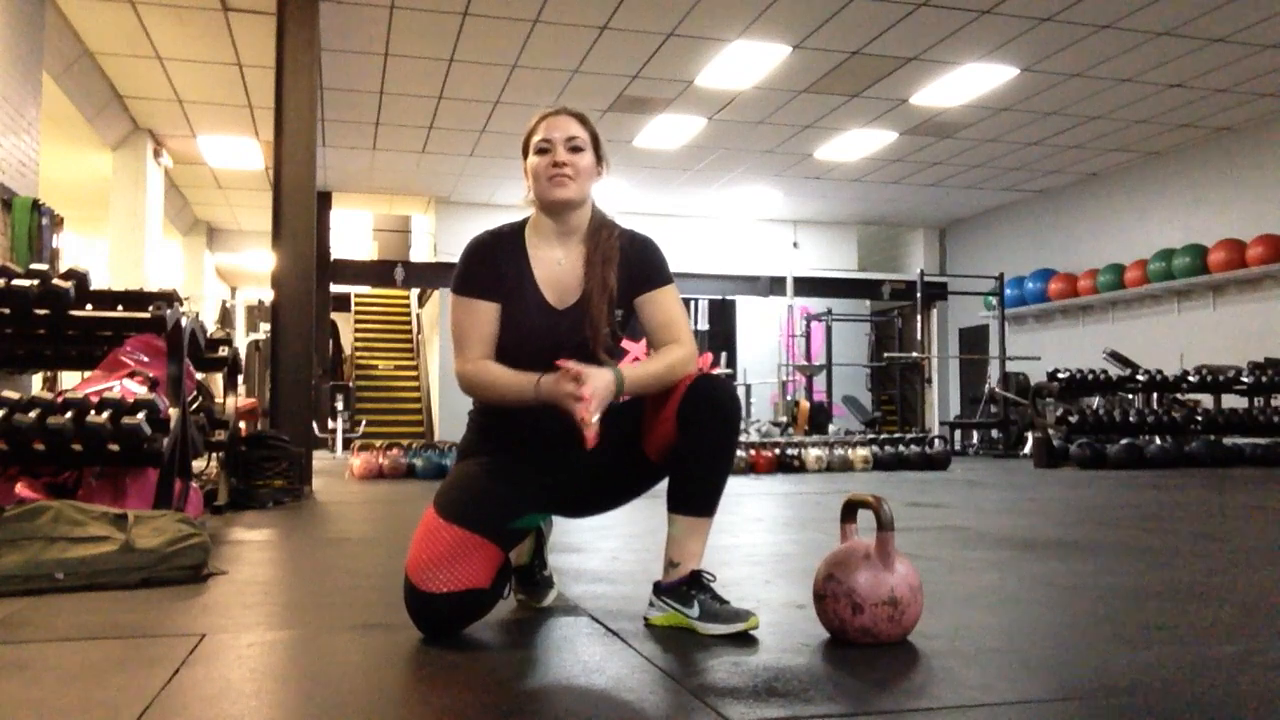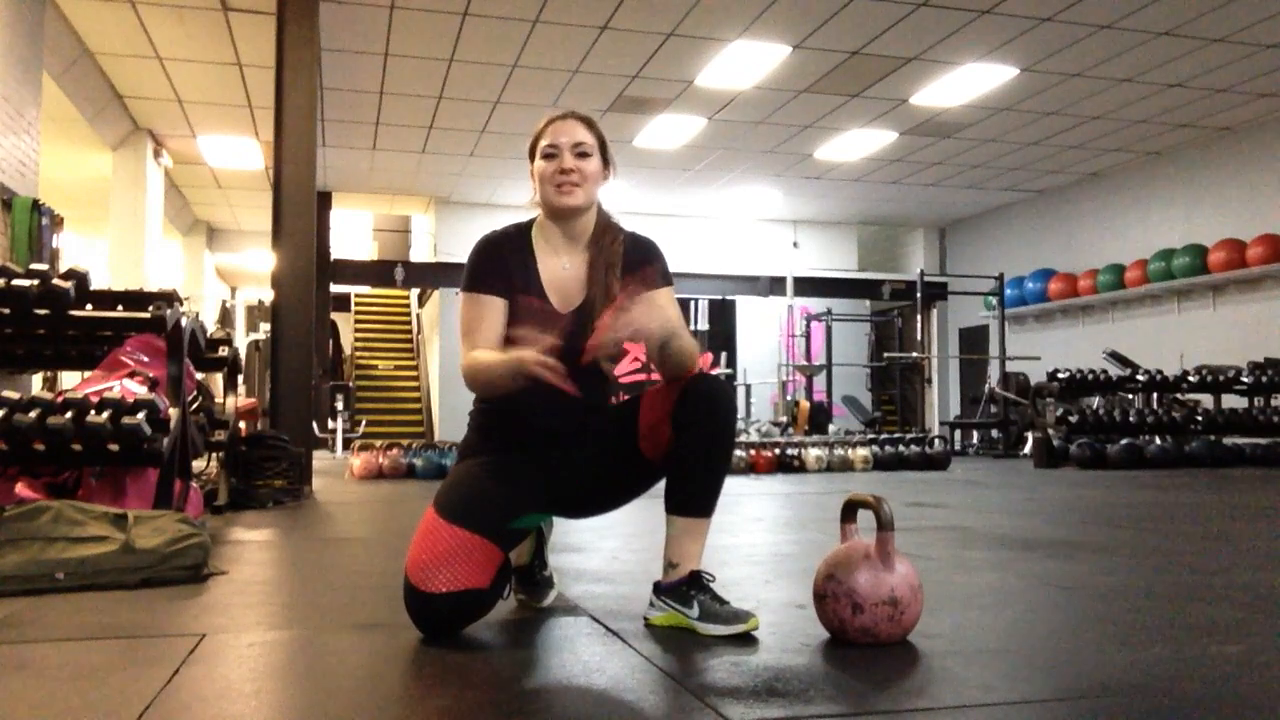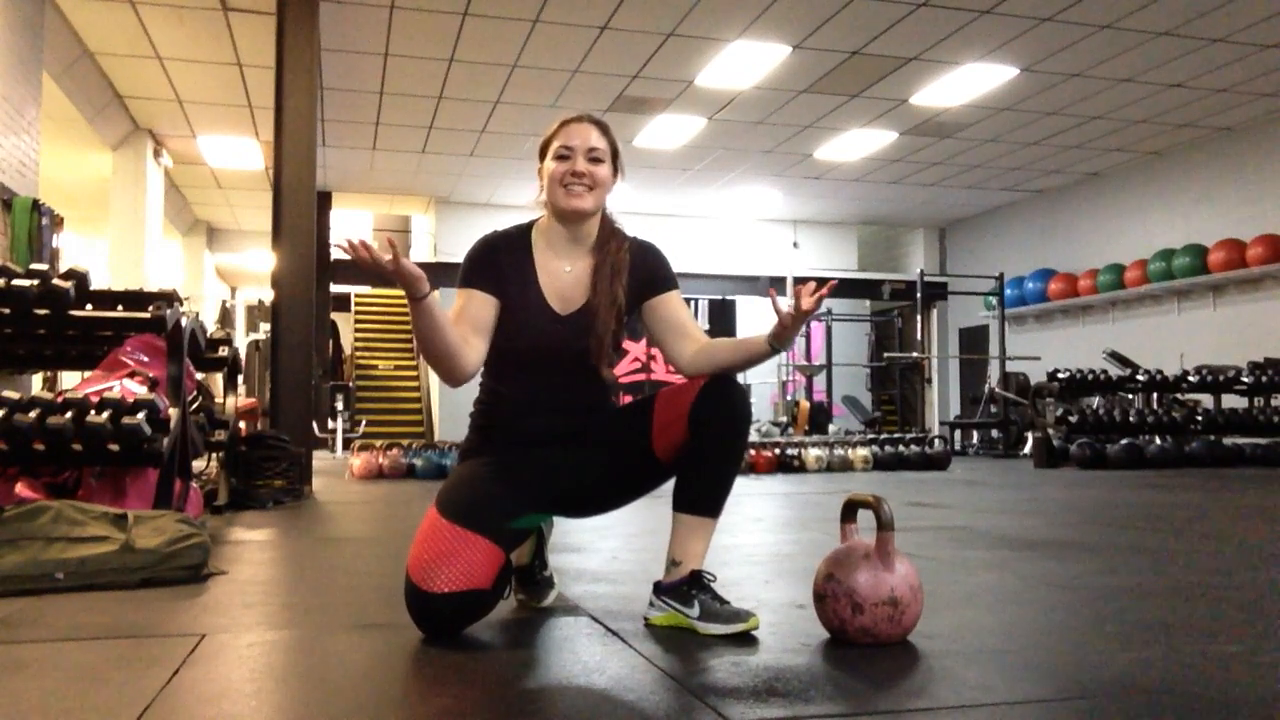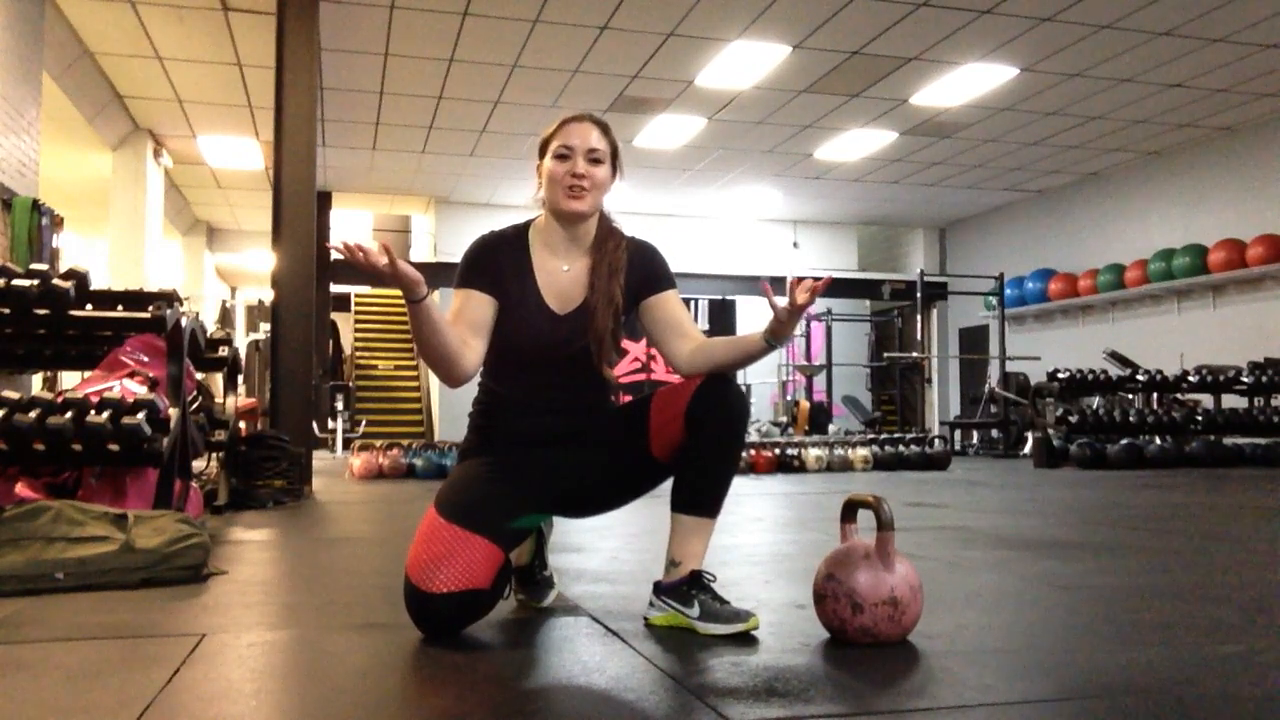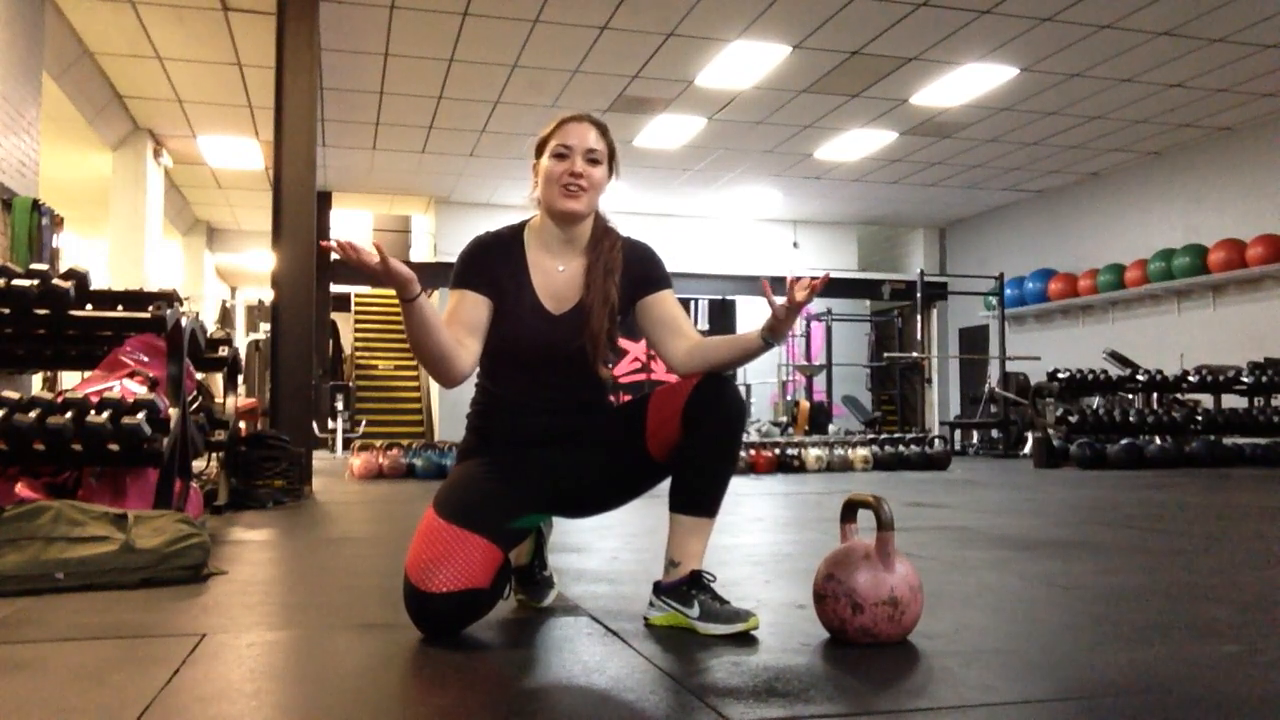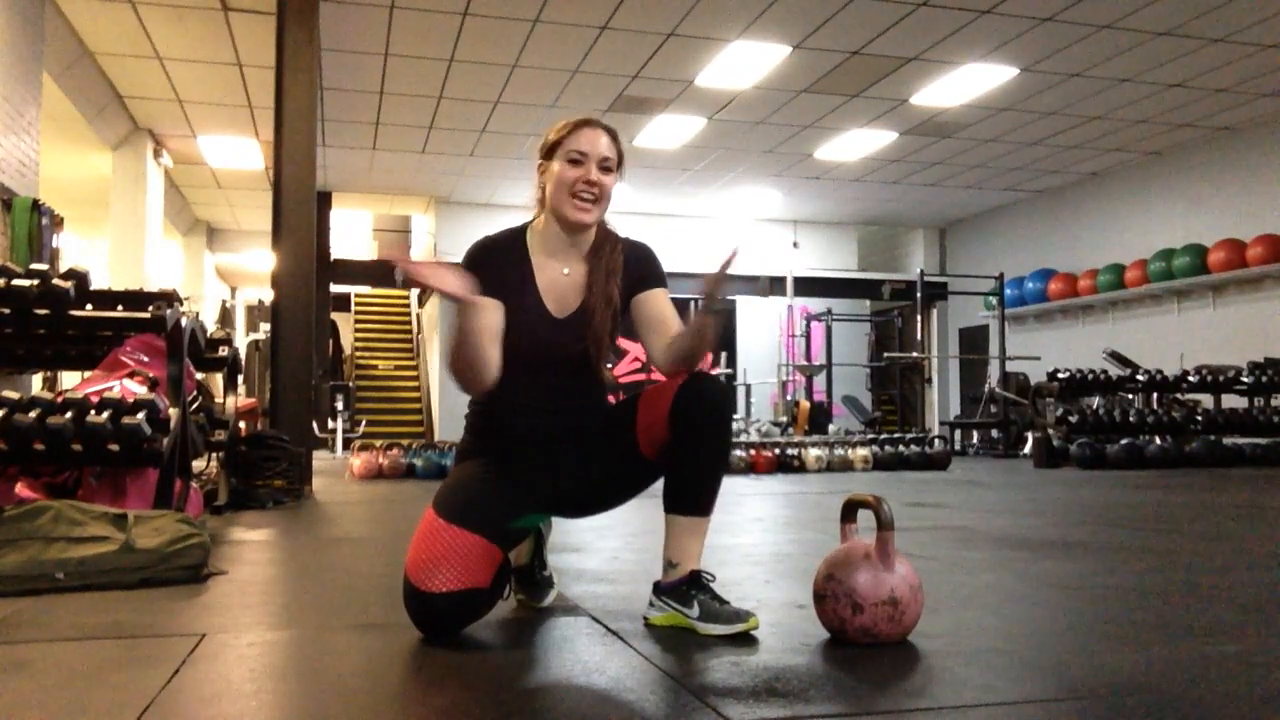
dt=0.5s
person 1, frame 1
left shoulder: (634, 252)
right shoulder: (489, 254)
left elbow: (681, 352)
right elbow: (471, 369)
left wrist: (612, 383)
right wrist: (551, 389)
left hip: (595, 444)
right hip: (506, 452)
left knee: (713, 400)
right knee: (437, 608)
left ankle: (678, 590)
right ankle: (524, 543)
person 1, frame 2
left shoulder: (636, 254)
right shoulder: (497, 253)
left elbow: (681, 361)
right elbow: (478, 369)
left wrist: (659, 330)
right wrist: (523, 360)
left hip: (595, 447)
right hip: (507, 453)
left knee: (708, 397)
right knee: (436, 608)
left ankle: (678, 591)
right ankle: (523, 543)
person 1, frame 3
left shoulder: (640, 261)
right shoulder: (497, 255)
left elbow: (692, 354)
right elbow: (459, 366)
left wrist: (777, 339)
right wrist: (417, 290)
left hip: (595, 449)
right hip: (506, 455)
left knee: (722, 402)
right knee: (438, 607)
left ankle: (679, 589)
right ankle: (524, 543)
person 1, frame 4
left shoulder: (637, 260)
right shoulder: (494, 254)
left elbow: (689, 354)
right elbow: (458, 367)
left wrist: (772, 335)
right wrist: (415, 292)
left hip: (594, 450)
right hip: (504, 456)
left knee: (720, 401)
right knee: (437, 607)
left ankle: (679, 589)
right ankle: (523, 544)
person 1, frame 5
left shoulder: (633, 261)
right shoulder: (489, 255)
left elbow: (686, 354)
right elbow: (453, 367)
left wrist: (770, 333)
right wrist: (409, 292)
left hip: (592, 448)
right hip: (503, 456)
left knee: (717, 400)
right knee: (437, 608)
left ankle: (679, 589)
right ankle: (523, 544)
person 1, frame 6
left shoulder: (632, 260)
right shoulder: (494, 256)
left elbow: (673, 358)
right elbow: (478, 377)
left wrist: (707, 312)
right wrist: (464, 307)
left hip: (592, 449)
right hip: (505, 456)
left knee: (705, 397)
right knee: (436, 608)
left ankle: (679, 589)
right ankle: (523, 542)
